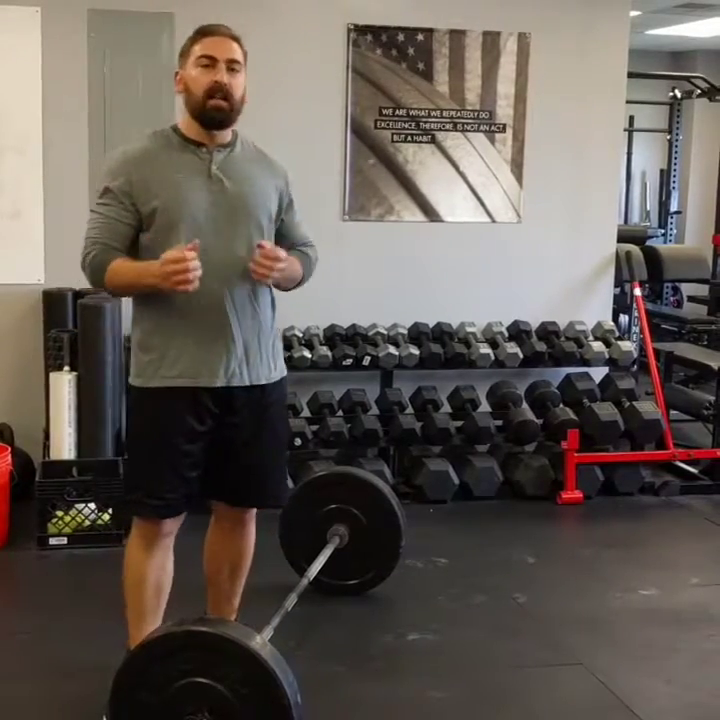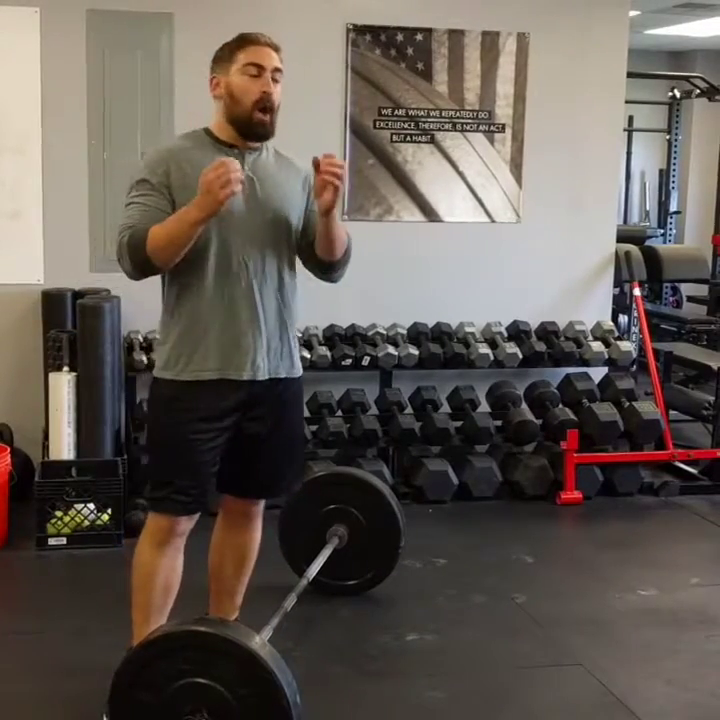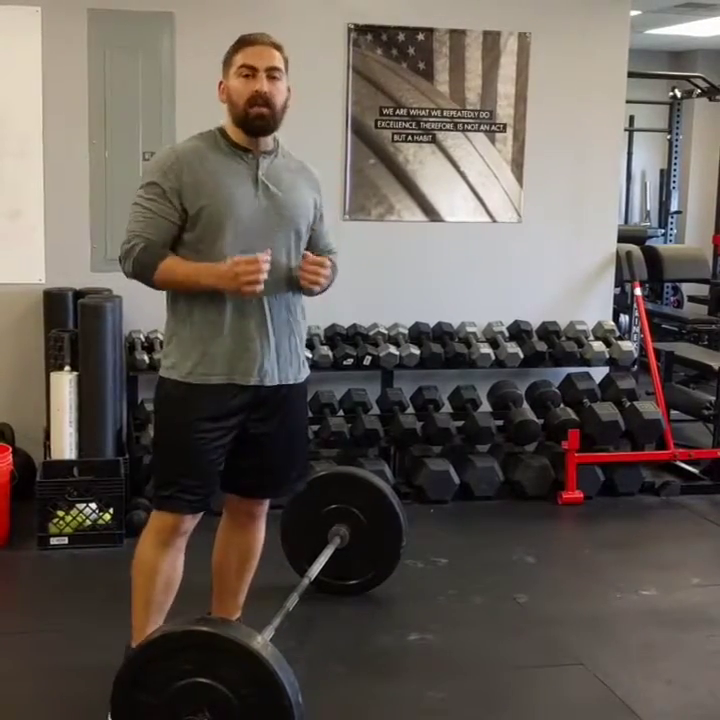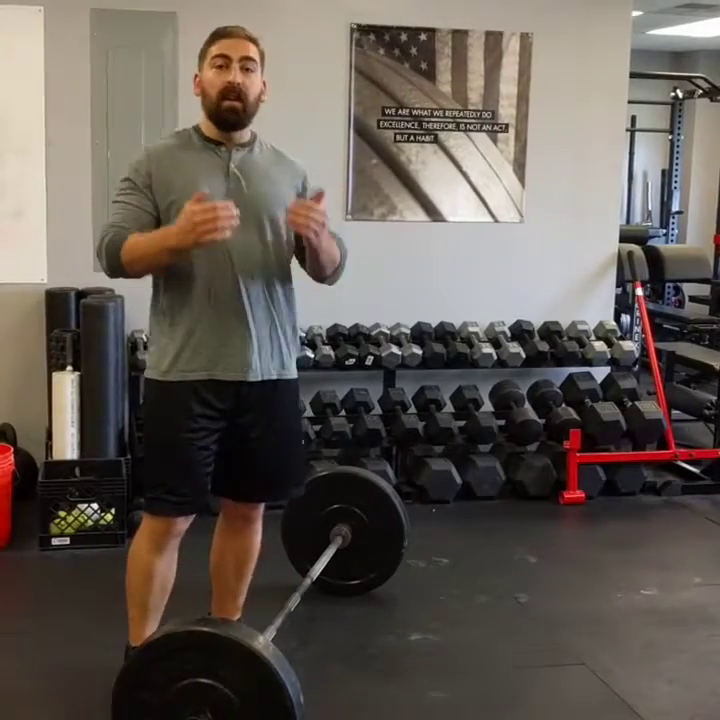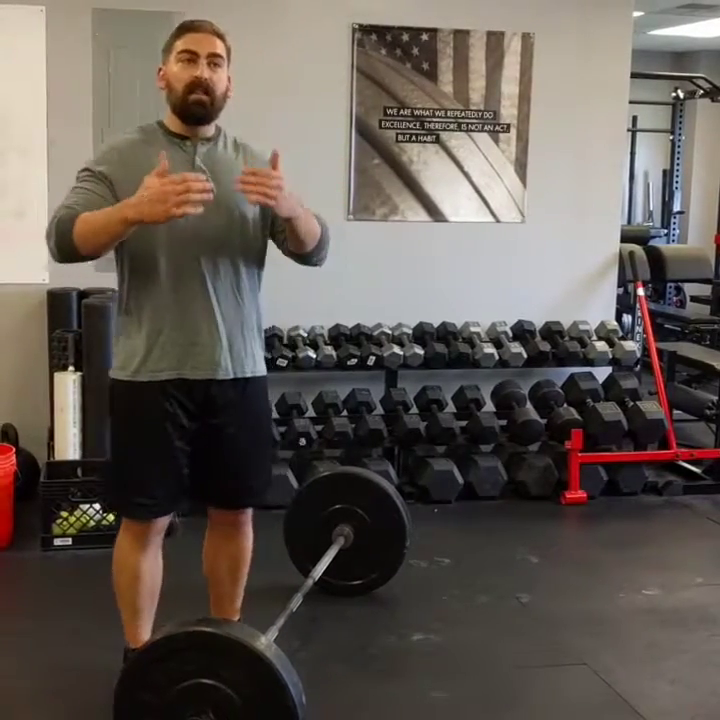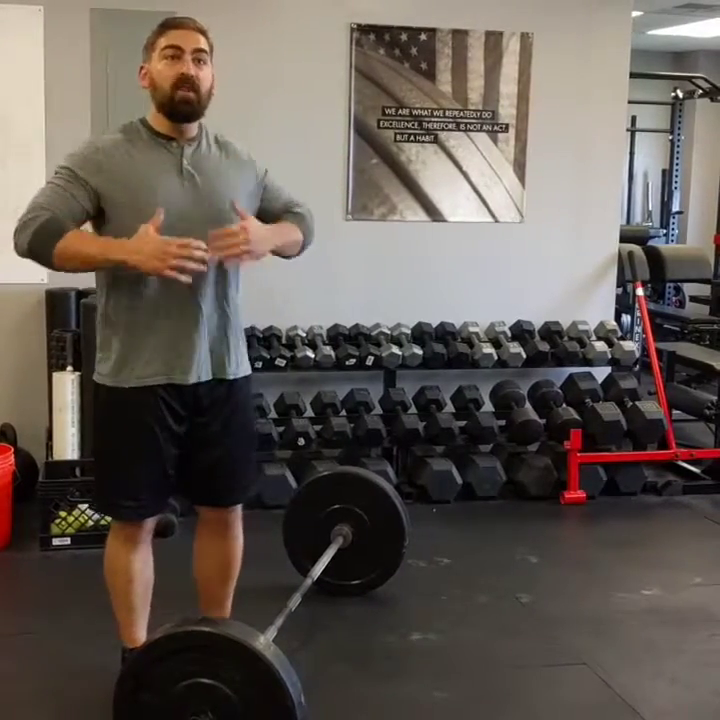
dt=0.4s
person 1, frame 1
left shoulder: (268, 171)
right shoulder: (135, 166)
left elbow: (303, 255)
right elbow: (97, 264)
left wrist: (283, 267)
right wrist: (156, 272)
left hip: (256, 375)
right hip: (169, 379)
left knee: (238, 509)
right knee: (156, 522)
person 1, frame 2
left shoulder: (291, 172)
right shoulder: (169, 162)
left elbow: (330, 266)
right elbow: (134, 256)
left wrist: (328, 208)
right wrist: (202, 207)
left hip: (274, 373)
right hip: (194, 375)
left knee: (246, 506)
right knee: (171, 518)
person 1, frame 3
left shoulder: (303, 177)
right shoulder: (180, 164)
left elbow: (322, 254)
right elbow: (137, 256)
left wrist: (320, 272)
right wrist: (217, 275)
left hip: (280, 376)
right hip: (200, 377)
left knee: (250, 506)
right knee: (175, 517)
right ankle: (143, 652)
person 1, frame 4
left shoulder: (288, 172)
right shoulder: (157, 163)
left elbow: (331, 269)
right elbow: (113, 256)
left wrist: (320, 235)
right wrist: (178, 236)
left hip: (269, 373)
right hip: (184, 374)
left knee: (246, 510)
right knee: (166, 519)
right ankle: (140, 653)
person 1, frame 5
left shoulder: (254, 163)
right shoulder: (120, 158)
left elbow: (314, 247)
right elbow: (63, 237)
left wrist: (287, 205)
right wrist: (138, 206)
left hip: (239, 371)
right hip: (151, 374)
left knee: (234, 513)
right knee: (144, 520)
right ankle: (139, 656)
person 1, frame 6
left shoulder: (238, 162)
right shoulder: (102, 160)
left elbow: (298, 225)
right elbow: (35, 234)
left wrist: (268, 237)
right wrist: (130, 254)
left hip: (222, 371)
right hip: (137, 376)
left knee: (223, 513)
right knee: (134, 521)
right ankle: (137, 657)
